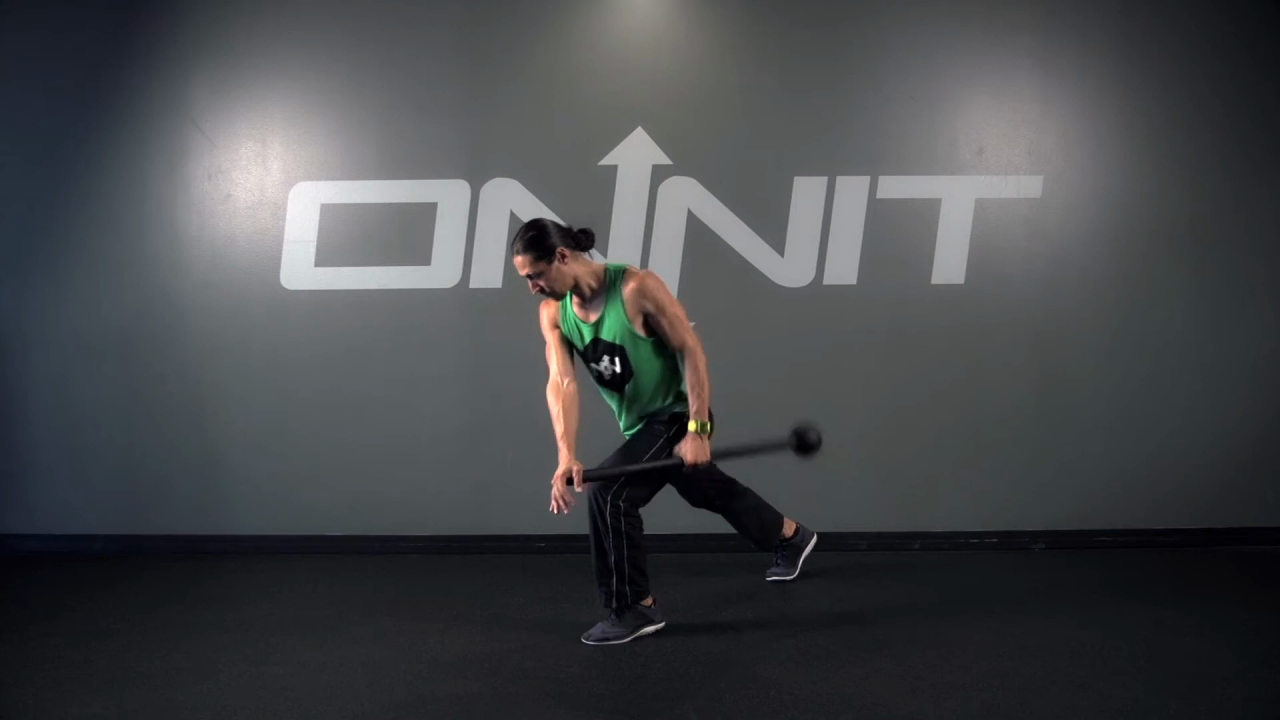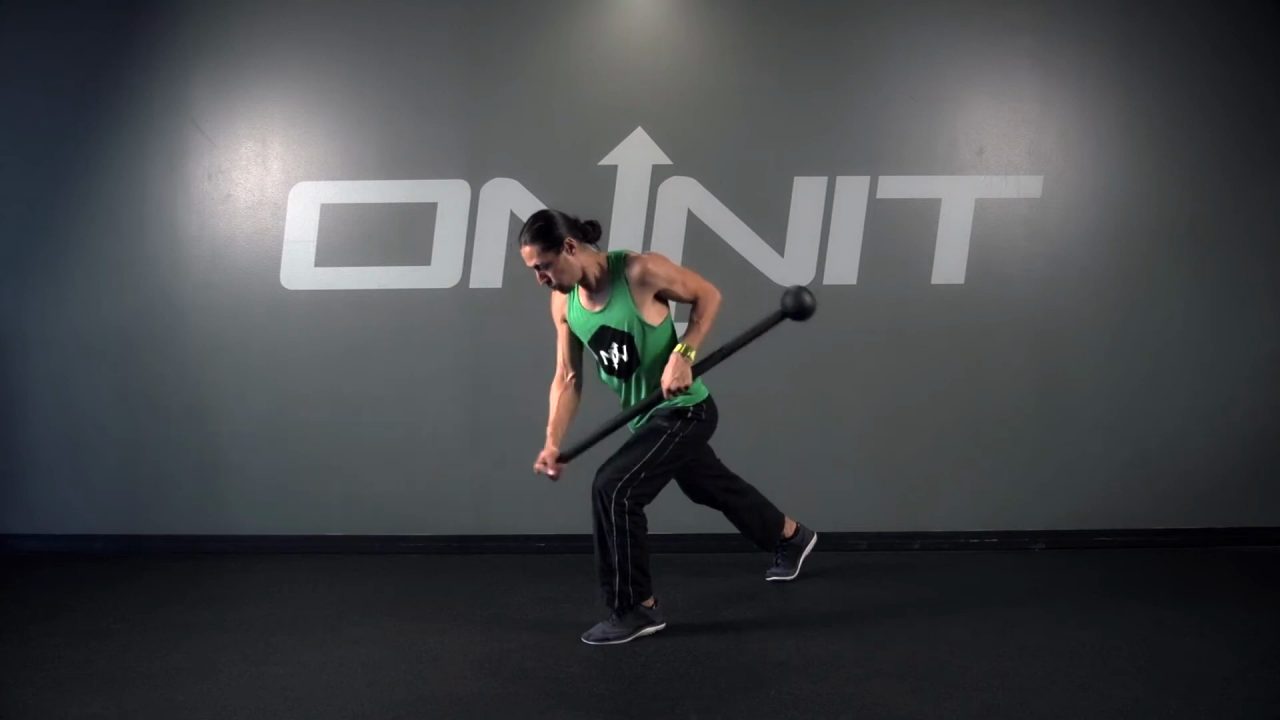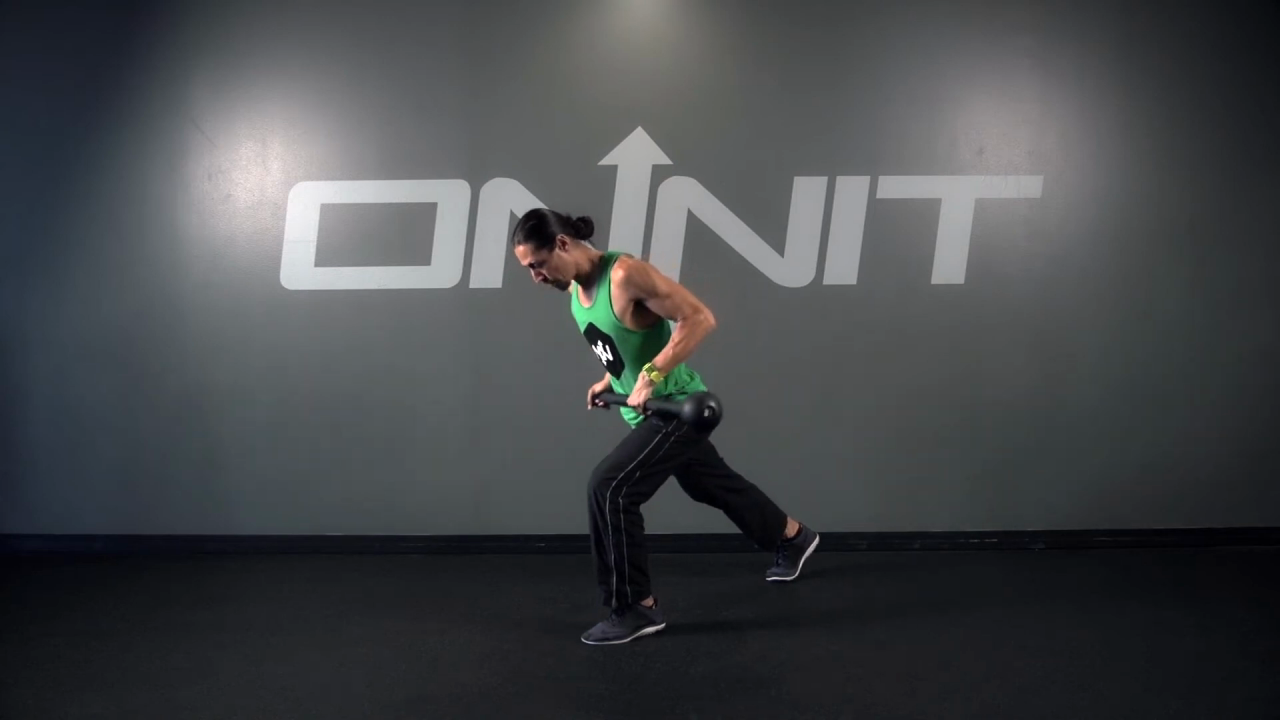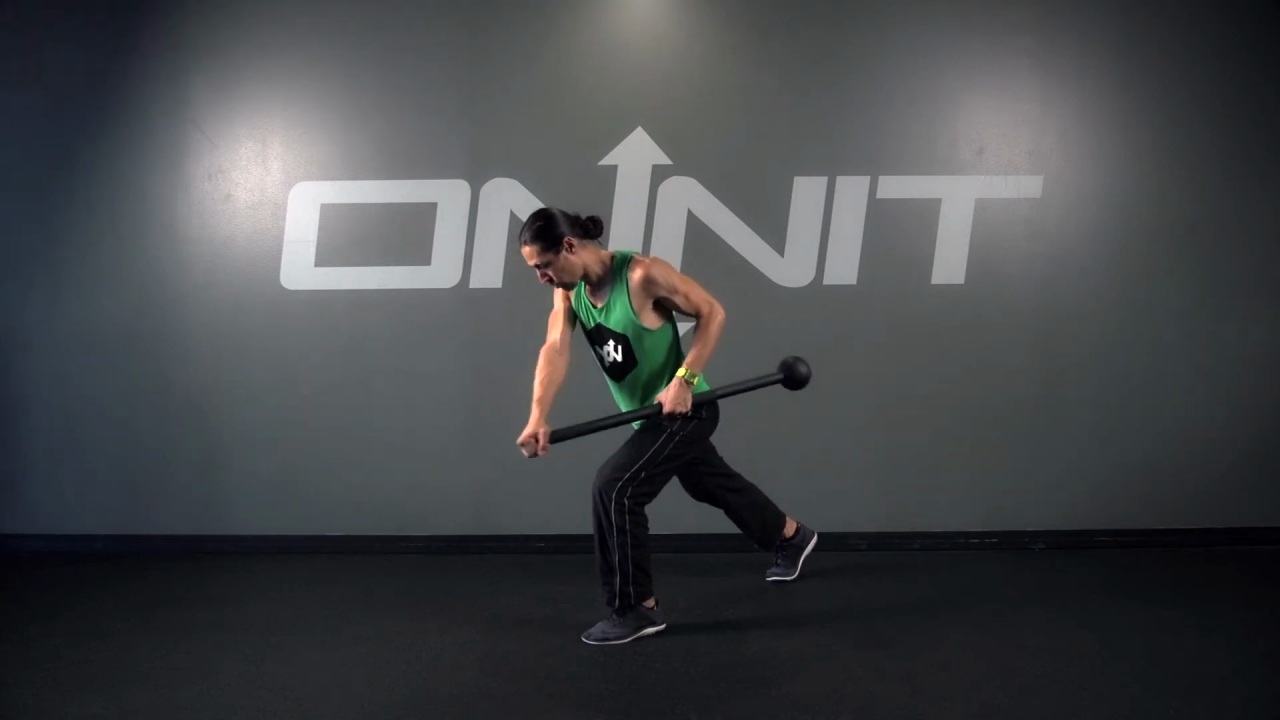
dt=1s
person 1, frame 1
left shoulder: (636, 288)
right shoulder: (552, 313)
left elbow: (690, 352)
right elbow: (561, 383)
left wrist: (698, 429)
right wrist: (567, 455)
left hip: (677, 416)
right hip: (641, 424)
left knee: (609, 491)
right knee: (711, 491)
left ankle: (636, 608)
right ankle: (790, 536)
person 1, frame 2
left shoulder: (639, 271)
right shoulder: (563, 303)
left elbow: (708, 295)
right elbow: (568, 376)
left wrist: (683, 355)
right wrist: (553, 442)
left hip: (683, 409)
right hip: (646, 418)
left knee: (614, 489)
right knee: (711, 487)
left ankle: (636, 608)
right ankle: (791, 536)
person 1, frame 3
left shoulder: (626, 274)
right shoulder: (576, 287)
left elbow: (699, 319)
left wrist: (649, 375)
right wrist: (608, 380)
left hip: (677, 407)
right hip: (653, 413)
left knee: (609, 487)
right knee: (713, 485)
left ankle: (637, 608)
right ankle: (793, 537)
person 1, frame 4
left shoulder: (642, 274)
right shoulder: (568, 291)
left elbow: (713, 313)
right elbow: (554, 350)
left wrist: (683, 380)
right wrist: (538, 416)
left hip: (684, 408)
right hip: (649, 415)
left knee: (615, 488)
right knee: (713, 485)
left ankle: (637, 609)
right ankle: (792, 537)
